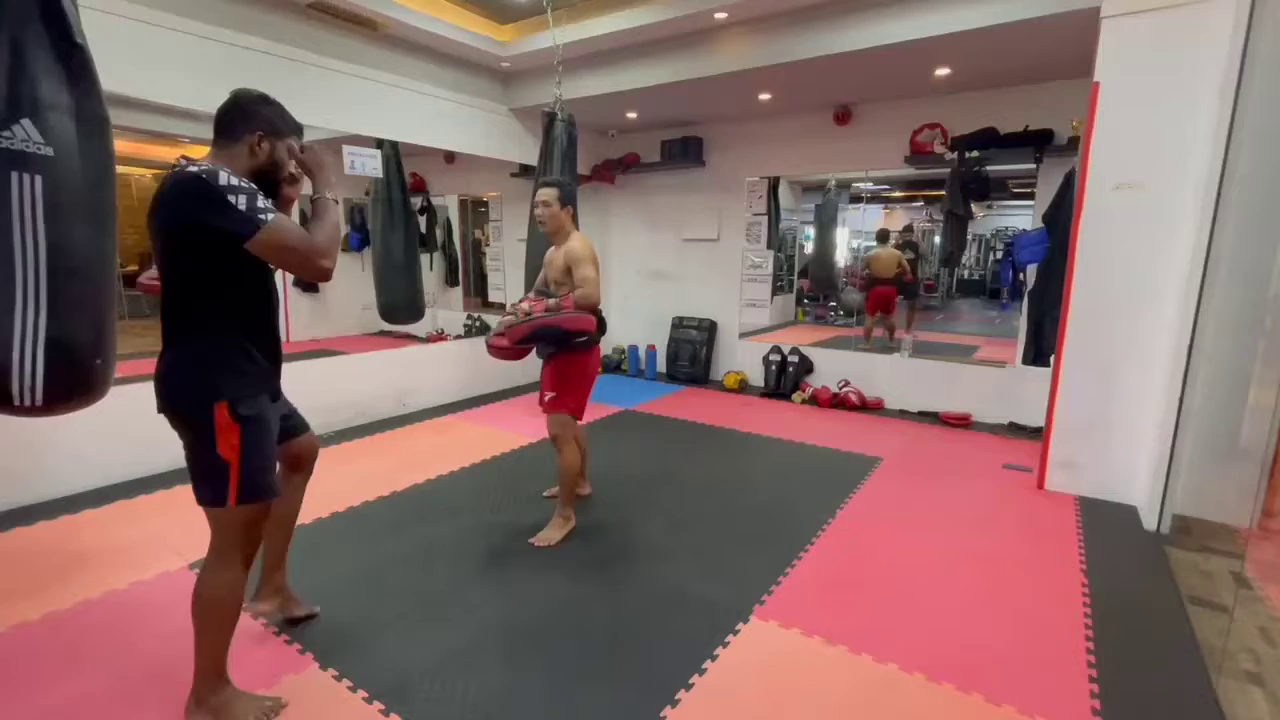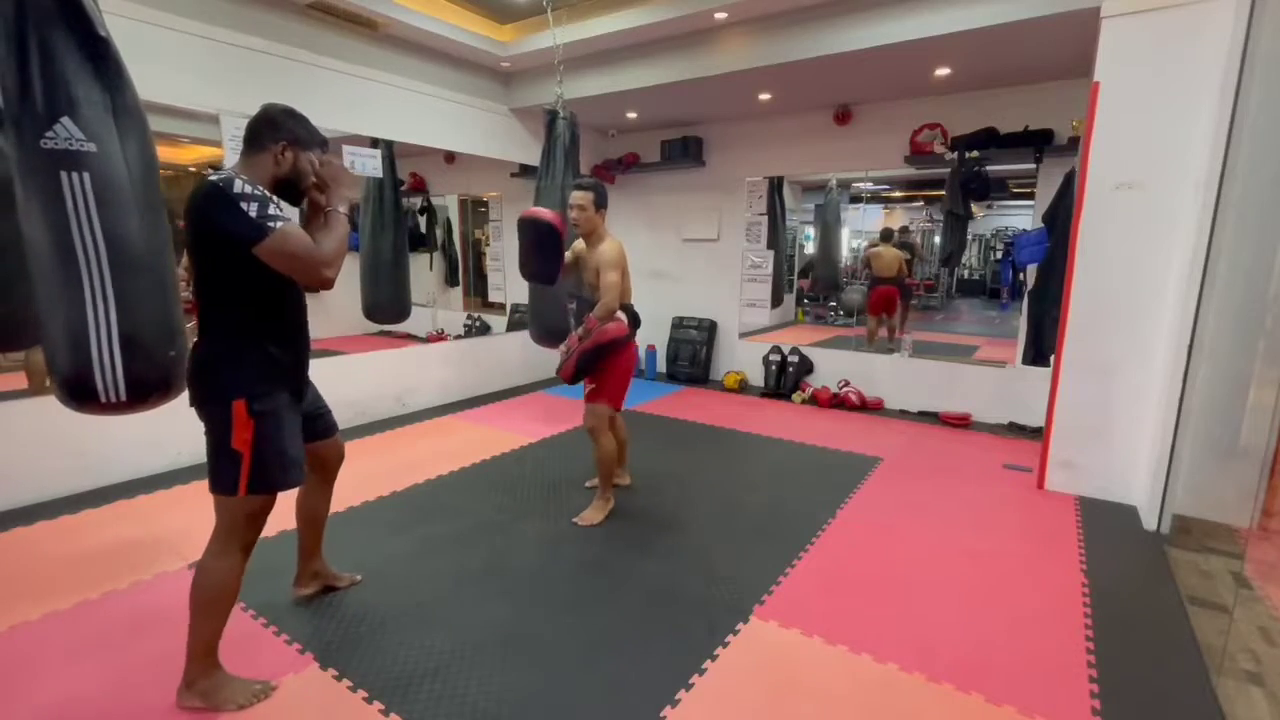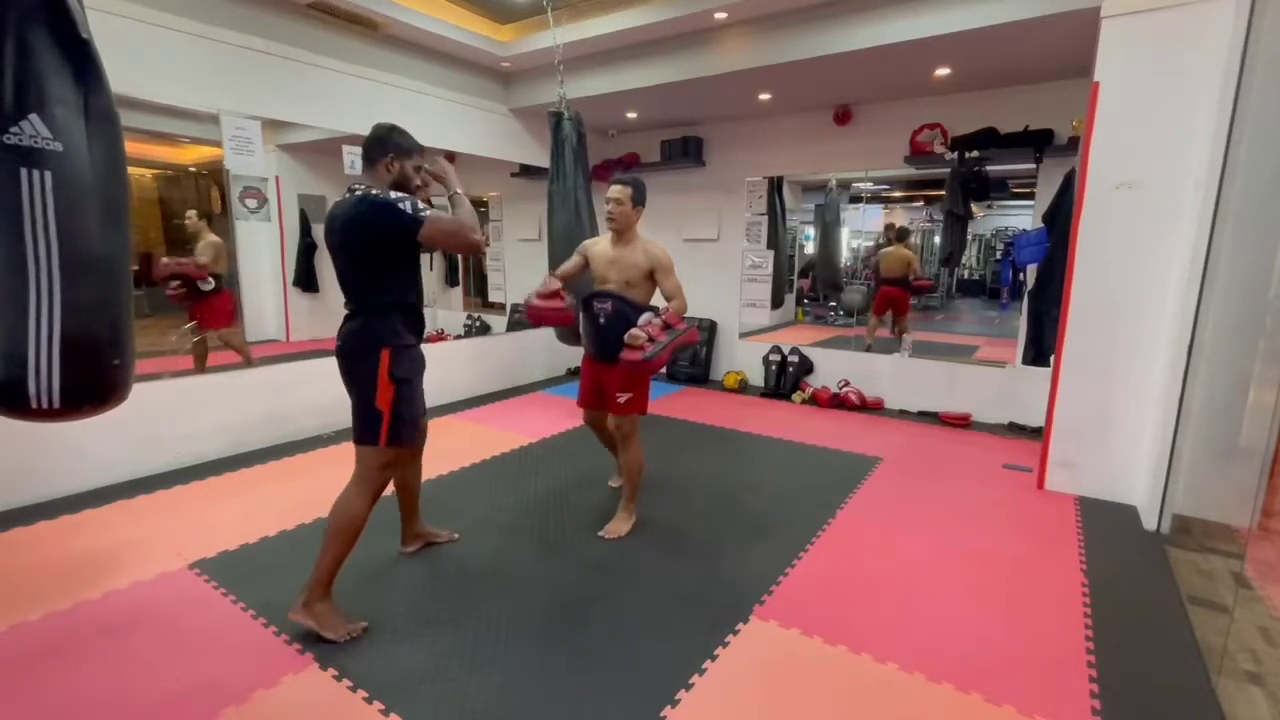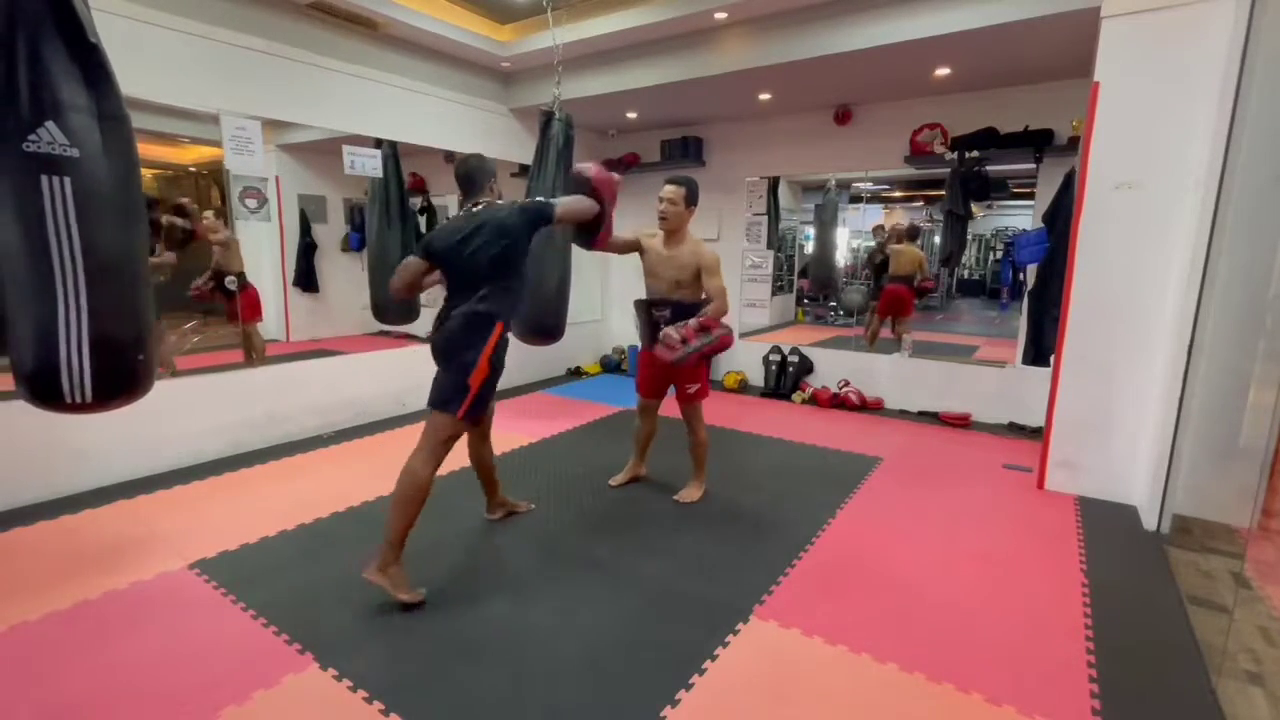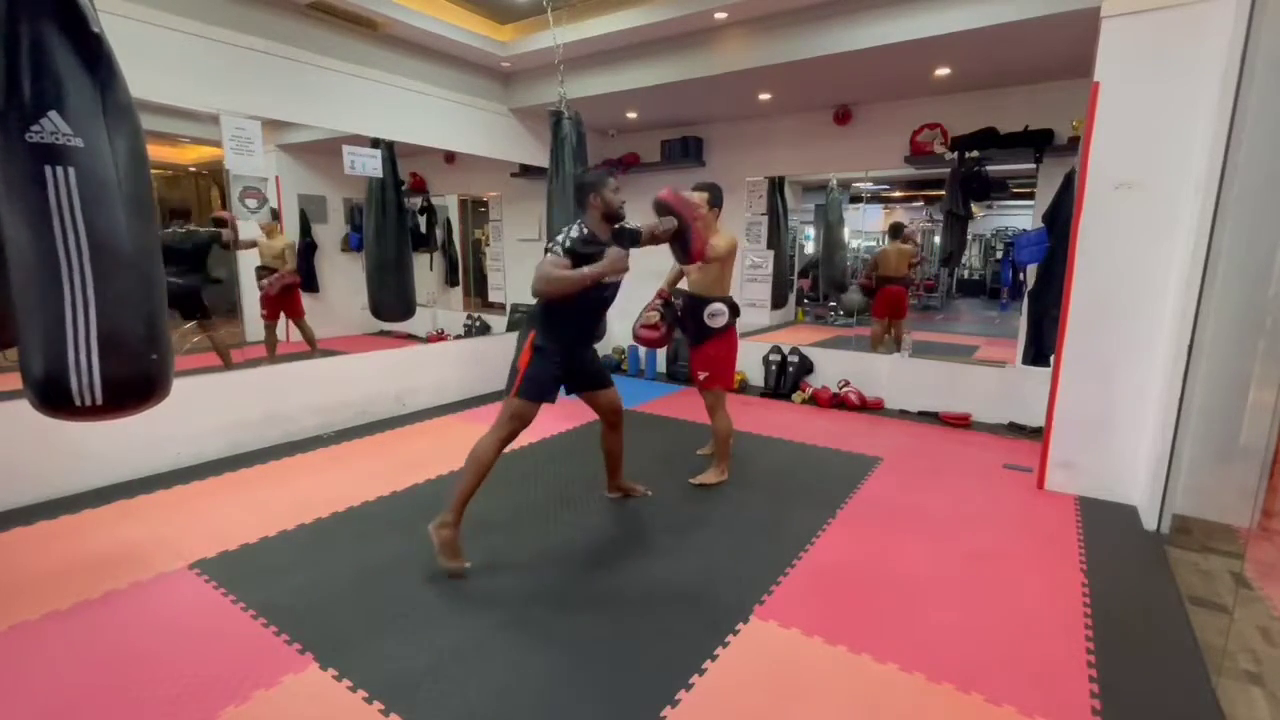
dt=1s
person 1, frame 1
left shoulder: (194, 188)
right shoulder: (215, 189)
right elbow: (318, 262)
left wrist: (279, 208)
right wrist: (325, 189)
left hip: (238, 377)
right hip: (220, 387)
left knee: (300, 453)
right knee: (238, 534)
left ankle: (272, 589)
person 1, frame 2
left shoulder: (252, 201)
right shoulder: (230, 195)
left elbow: (297, 257)
right elbow: (321, 269)
left wrist: (319, 206)
right wrist: (339, 203)
left hip: (281, 374)
right hip: (245, 385)
left knee: (327, 455)
right knee: (240, 527)
left ankle: (311, 570)
right ankle: (200, 678)
person 1, frame 3
left shoulder: (346, 209)
right shoulder: (384, 206)
right elbow: (471, 238)
left wrist: (417, 201)
right wrist: (454, 186)
left hip: (379, 342)
right hip: (384, 347)
left knee: (410, 440)
right knee: (374, 470)
left ankle: (414, 531)
right ankle: (314, 601)
person 1, frame 4
left shoulder: (443, 232)
right shoulder: (515, 213)
left elbow: (400, 287)
right elbow: (587, 209)
left hip: (450, 332)
right hip: (480, 337)
left knee: (476, 422)
right knee: (435, 443)
left ankle: (496, 501)
right ankle: (388, 560)
person 1, frame 5
left shoulder: (619, 234)
right shoulder: (575, 238)
left elbow: (660, 233)
right elbow: (544, 286)
left wrist: (677, 222)
right wrist: (605, 265)
left hip: (580, 345)
right hip: (545, 342)
left knee: (612, 411)
right knee: (506, 428)
left ankle: (616, 484)
right ankle: (447, 524)
person 2, frame 1
left shoulder: (578, 249)
right shoulder: (552, 252)
left elbow: (591, 297)
right elbow: (538, 293)
left wrist: (545, 306)
left hip: (577, 351)
right hip: (558, 348)
left knee: (559, 431)
right knee: (566, 424)
left ankle: (564, 515)
right ankle: (579, 483)
person 2, frame 2
left shoulder: (608, 251)
right shoulder: (581, 247)
left elbow: (609, 305)
left hip: (615, 348)
left knee: (595, 421)
right knee: (608, 415)
left ankle: (604, 498)
right ankle: (619, 472)
person 2, frame 3
left shoulder: (653, 255)
right shoulder: (591, 247)
left elbow: (678, 303)
right elbow: (562, 276)
right wrist: (552, 284)
right hip: (595, 352)
left knee: (626, 430)
right knee: (594, 420)
left ankle: (627, 510)
right ankle: (626, 468)
person 2, frame 4
left shoulder: (703, 254)
right shoulder: (646, 241)
left elbow: (720, 307)
right elbow: (605, 243)
right hip: (653, 340)
left knee: (691, 415)
right knee: (646, 407)
left ankle: (698, 480)
right ankle: (636, 465)
person 2, frame 5
left shoulder: (725, 242)
left elbow: (706, 254)
right elbow: (670, 283)
left hip: (717, 332)
right hip: (697, 330)
left knee: (714, 399)
right knee: (709, 396)
left ankle: (720, 468)
right ankle: (721, 441)
